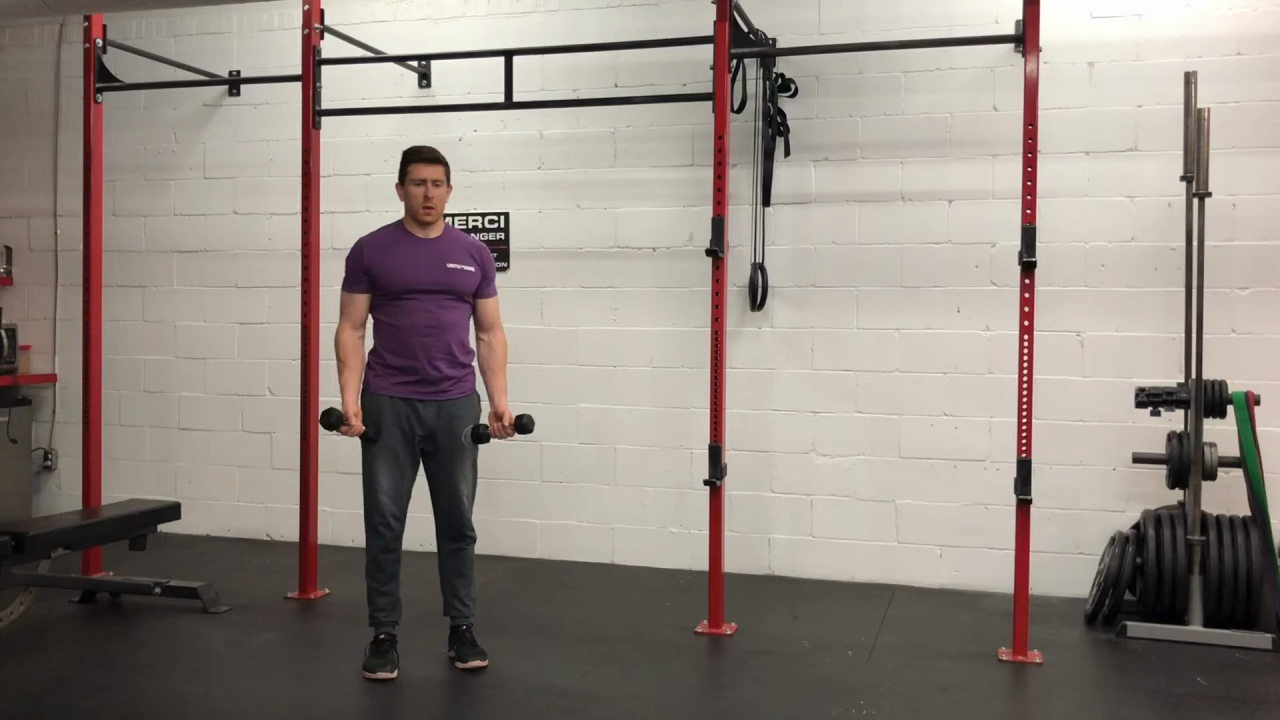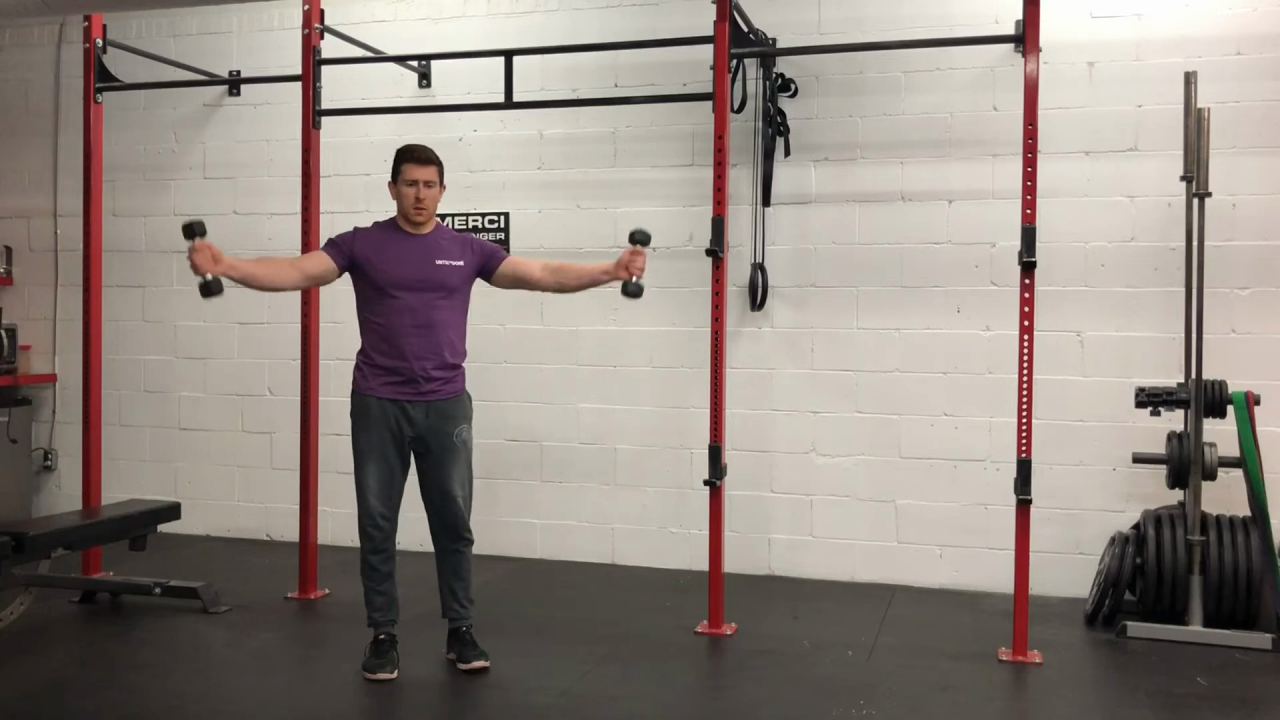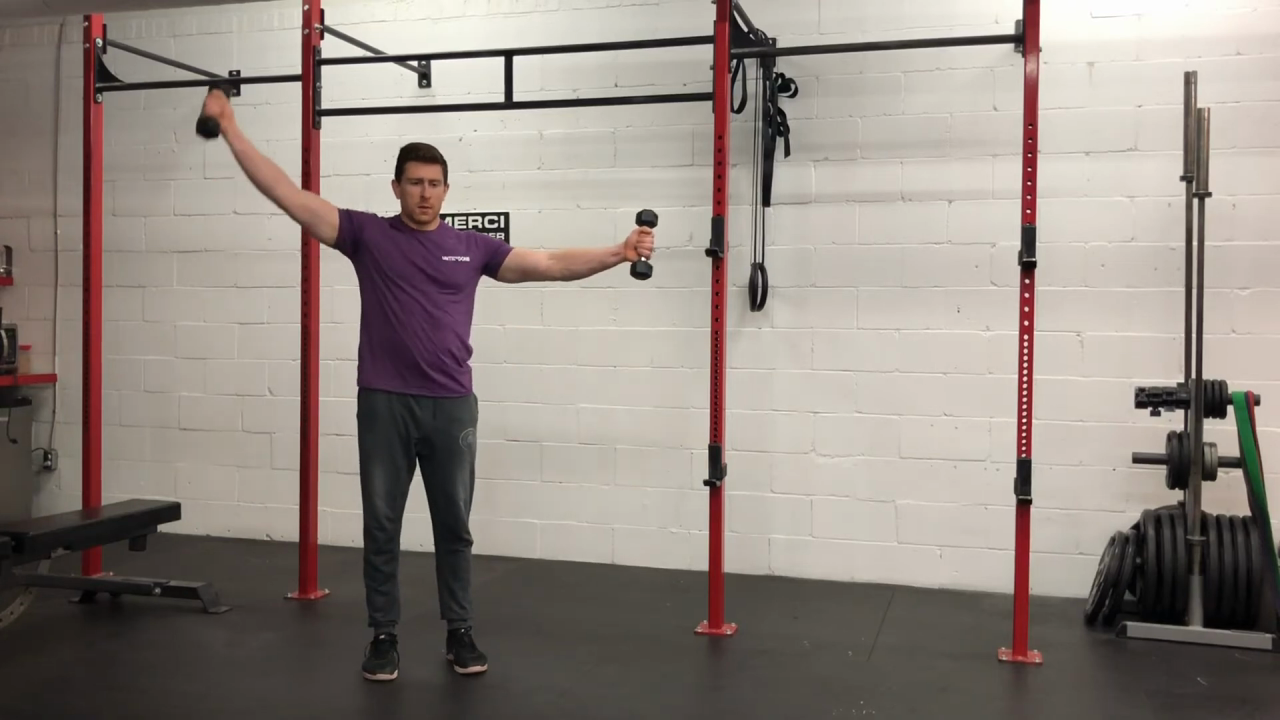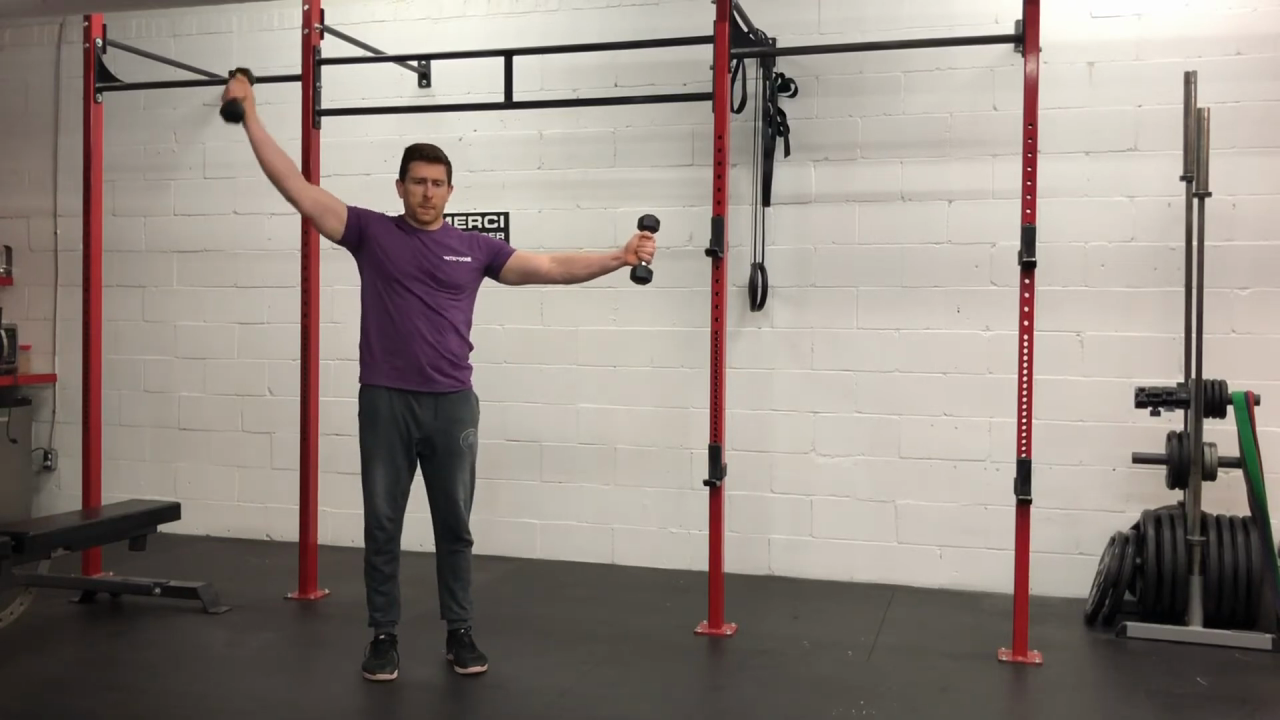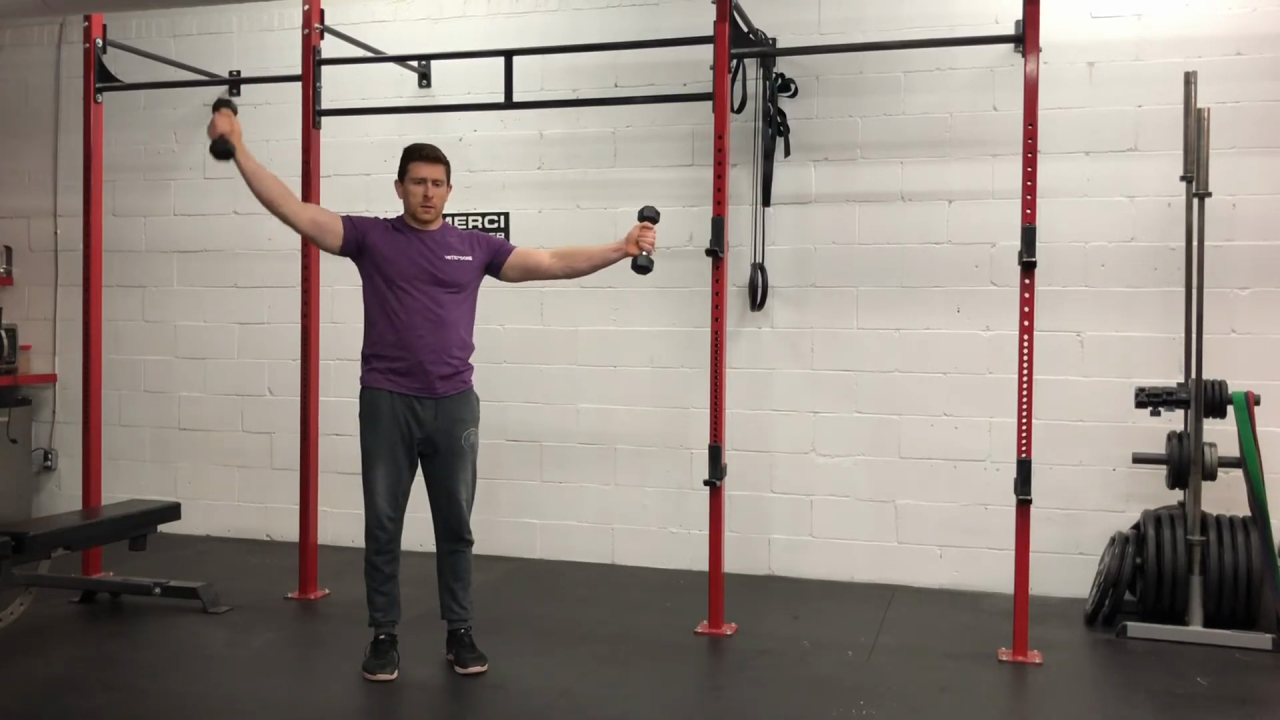
dt=1s
person 1, frame 1
left shoulder: (474, 253)
right shoulder: (371, 250)
left elbow: (490, 333)
right elbow: (351, 328)
left wrist: (500, 401)
right wrist: (350, 398)
left hip: (456, 405)
right hip: (389, 405)
left knee: (457, 524)
right knee: (384, 525)
left ankle: (461, 629)
right ankle: (384, 634)
person 1, frame 2
left shoulder: (467, 249)
right shoulder: (362, 244)
left elbow: (541, 275)
right elbow: (296, 272)
left wrist: (611, 271)
right wrist: (226, 266)
left hip: (446, 406)
right hip: (378, 405)
left knee: (454, 522)
right knee: (377, 525)
left ankle: (460, 630)
right ankle: (383, 635)
person 1, frame 3
left shoulder: (472, 247)
right shoulder: (368, 234)
left elbow: (550, 264)
right elbow: (289, 196)
left wrist: (619, 252)
right wrist: (228, 127)
left hip: (451, 406)
right hip: (384, 404)
left knee: (453, 526)
right knee: (381, 527)
left ankle: (459, 631)
right ankle: (383, 635)
person 1, frame 4
left shoulder: (474, 247)
right shoulder: (372, 234)
left elbow: (548, 267)
right elbow: (299, 190)
left wrist: (618, 258)
right wrist: (250, 114)
left hip: (452, 404)
right hip: (385, 402)
left knee: (454, 527)
right knee: (382, 527)
left ankle: (459, 632)
right ankle: (384, 635)
person 1, frame 5
left shoulder: (474, 247)
right shoulder: (372, 237)
left elbow: (550, 262)
right elbow: (297, 212)
left wrist: (622, 248)
right wrist: (237, 148)
left hip: (453, 404)
right hip: (386, 401)
left knee: (455, 526)
right knee: (383, 526)
left ankle: (459, 633)
right ankle: (384, 635)
